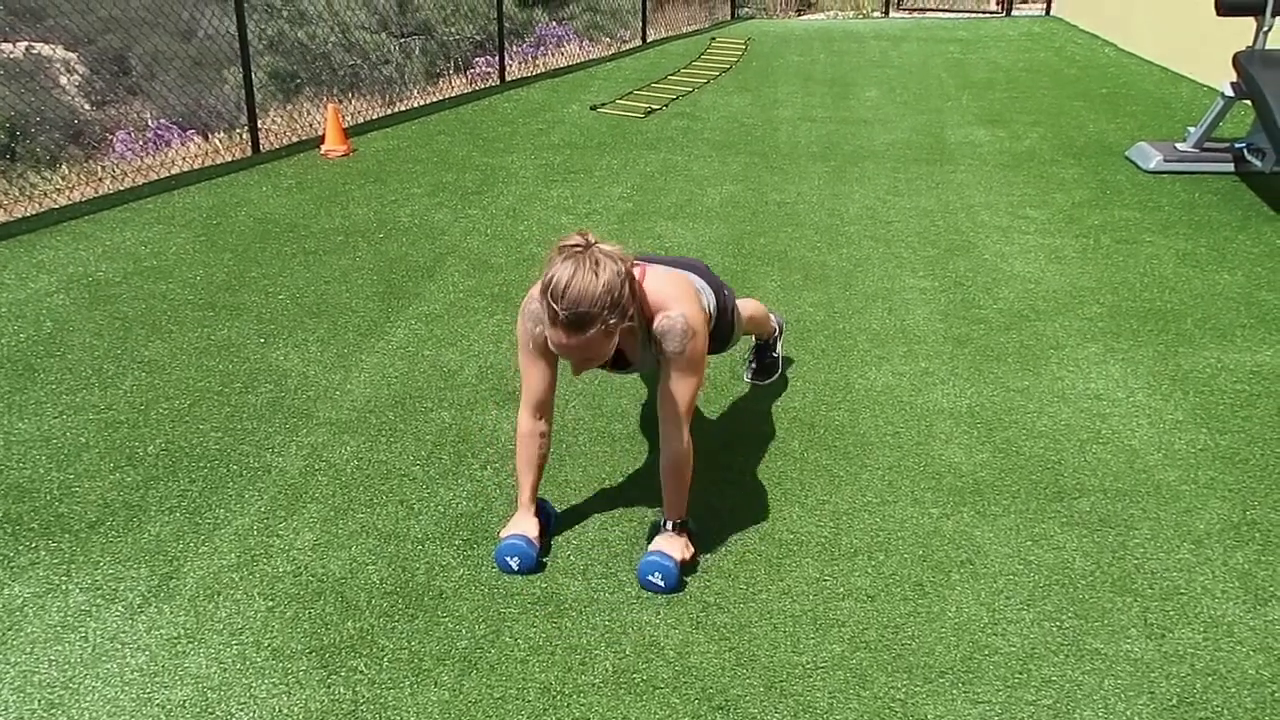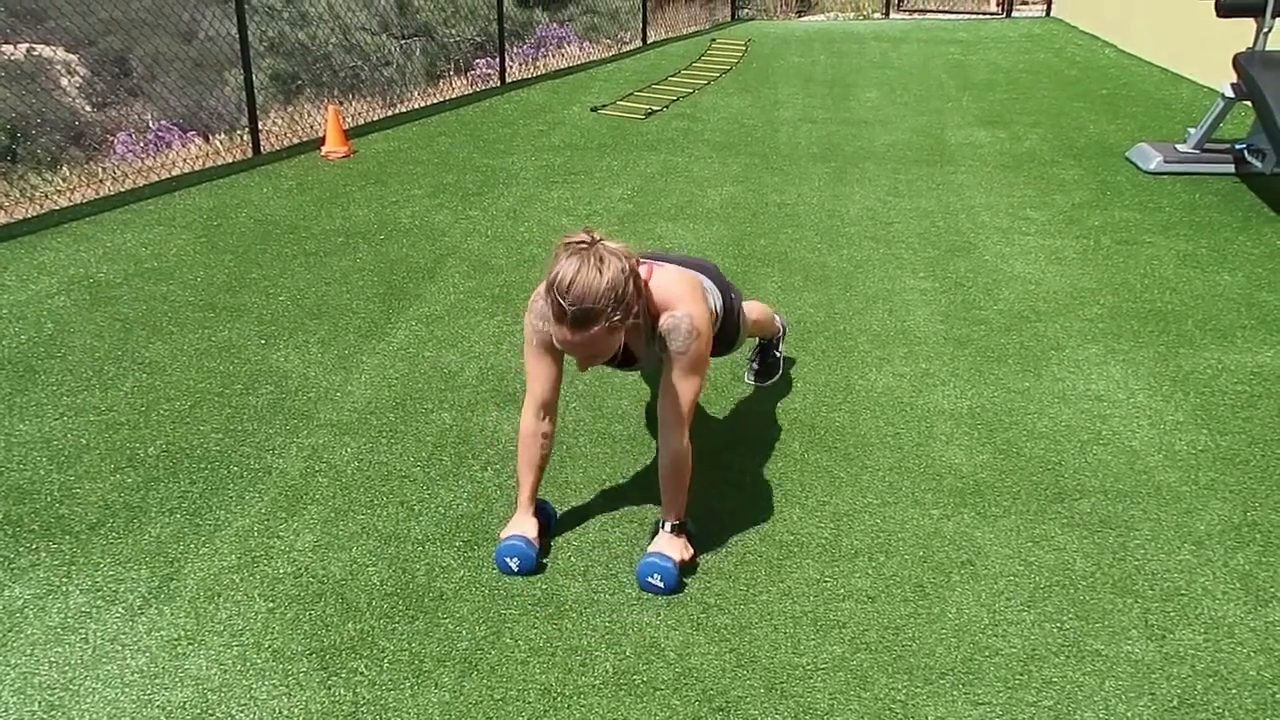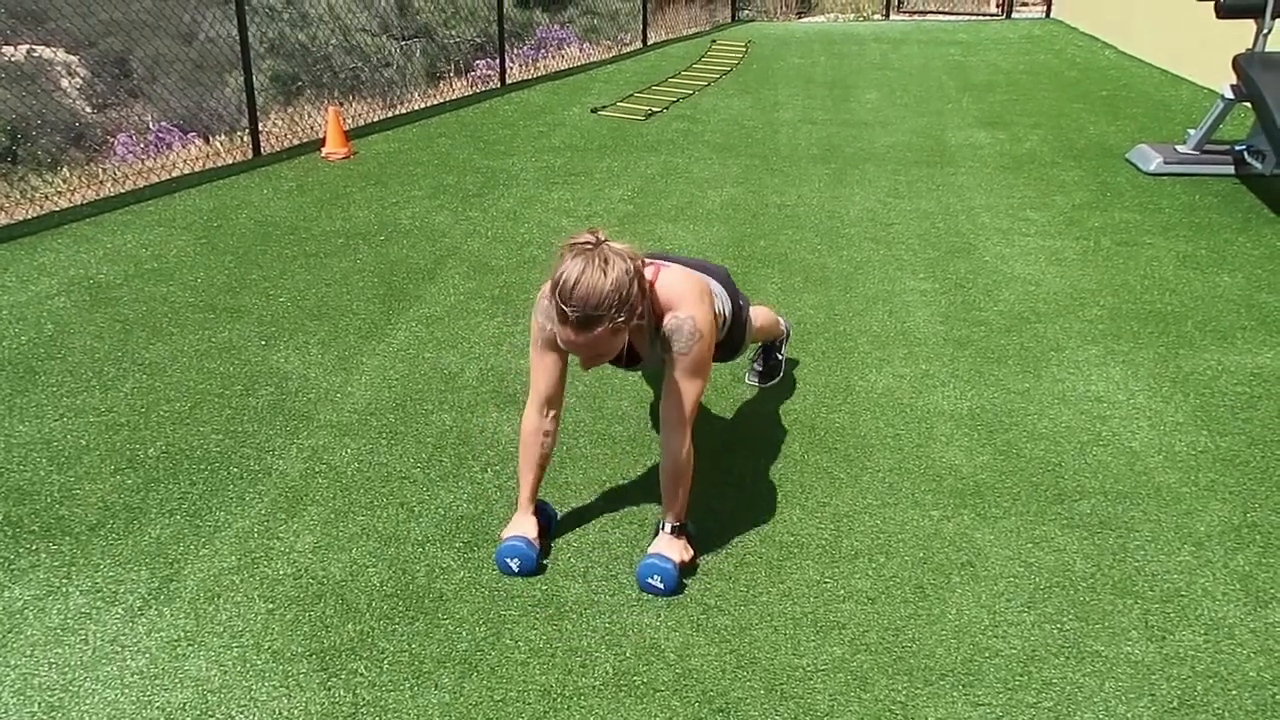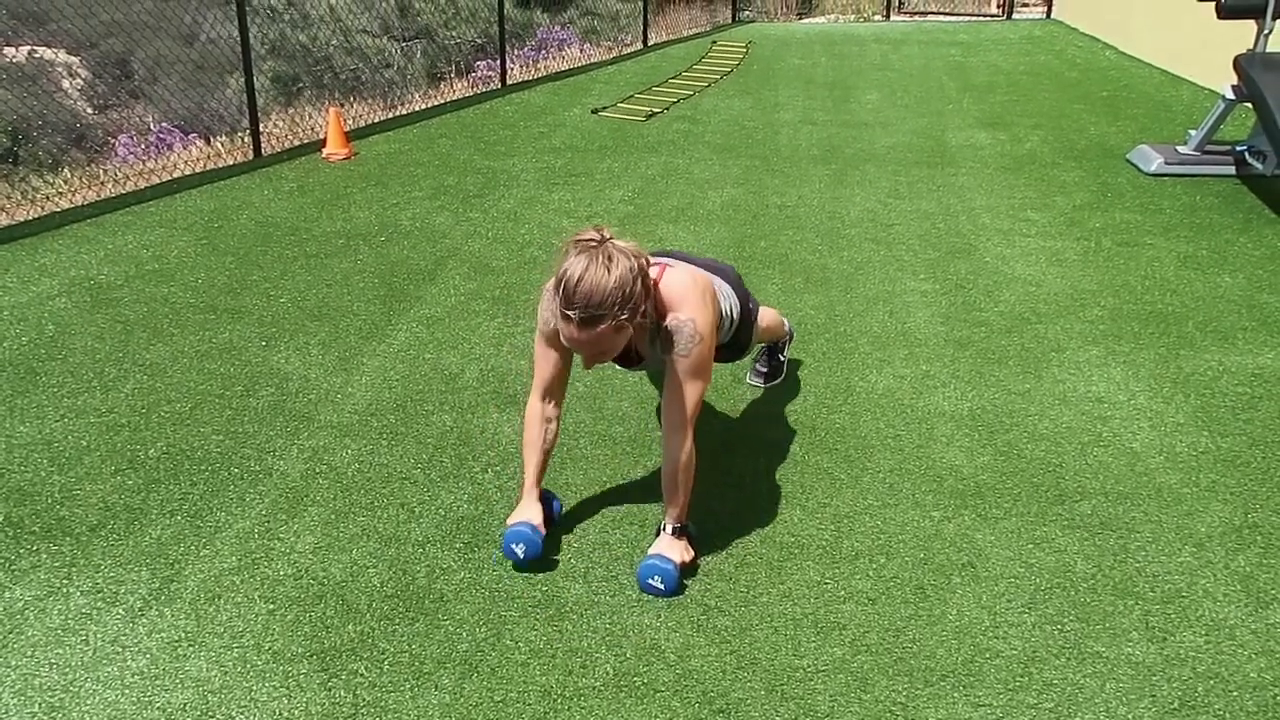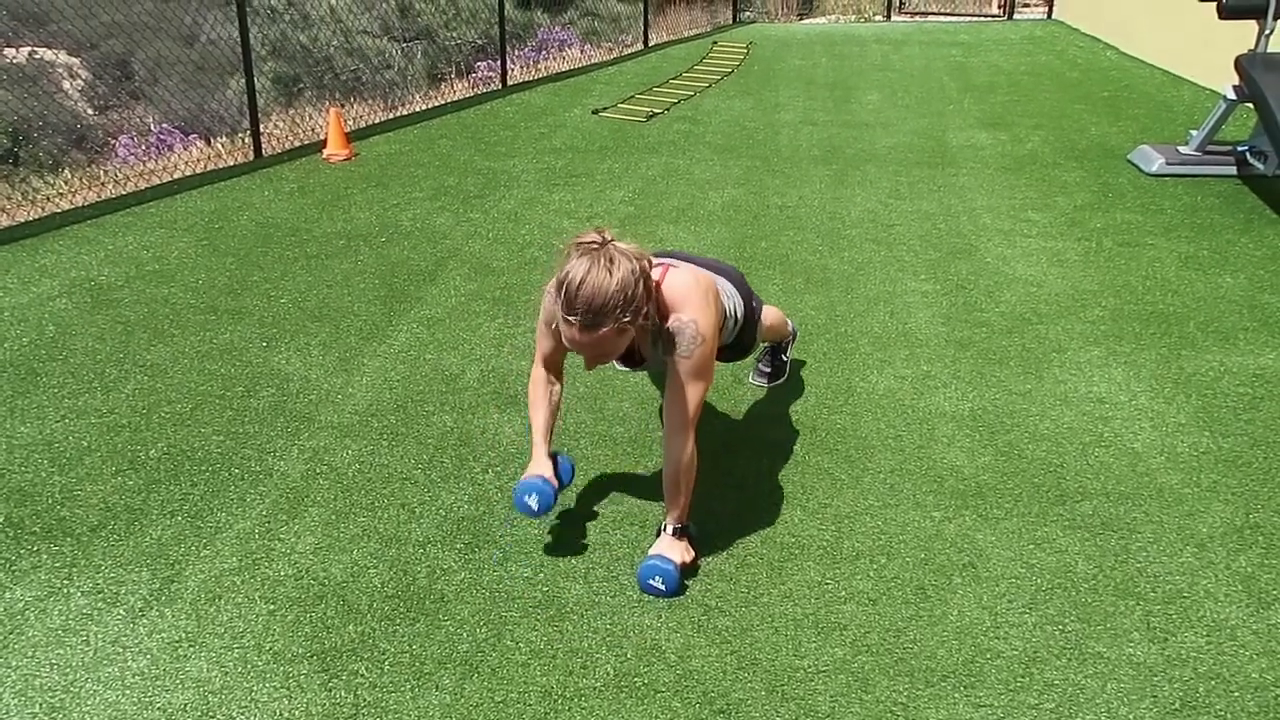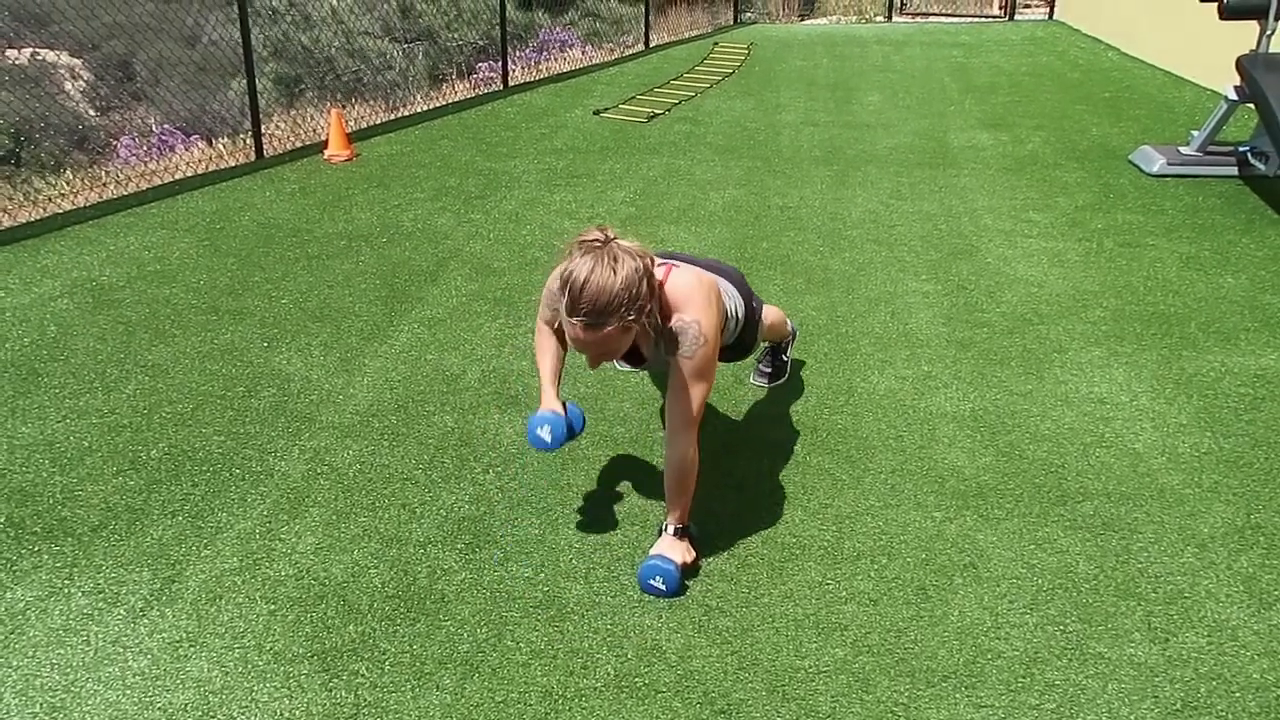
dt=0.1s
person 1, frame 1
left shoulder: (676, 317)
right shoulder: (541, 307)
left elbow: (675, 432)
right elbow: (534, 414)
left wrist: (673, 528)
right wrist: (525, 511)
left hip: (701, 292)
left knee: (738, 318)
left ankle: (770, 327)
person 1, frame 2
left shoulder: (680, 316)
right shoulder: (549, 305)
left elbow: (674, 433)
right elbow: (538, 414)
left wrist: (672, 529)
right wrist: (525, 511)
left hip: (708, 292)
left knee: (743, 321)
left ankle: (773, 329)
person 1, frame 3
left shoulder: (683, 317)
right shoulder: (557, 302)
left elbow: (676, 434)
right elbow: (543, 410)
left wrist: (673, 530)
right wrist: (525, 509)
left hip: (714, 298)
left knee: (747, 327)
left ankle: (775, 331)
person 1, frame 4
left shoulder: (685, 319)
right shoulder: (563, 298)
left elbow: (678, 435)
right elbow: (545, 399)
left wrist: (673, 532)
right wrist: (529, 497)
left hip: (723, 298)
left knee: (753, 328)
left ankle: (779, 332)
person 1, frame 5
left shoulder: (687, 319)
right shoulder: (566, 296)
left elbow: (679, 435)
right elbow: (544, 369)
left wrist: (674, 531)
right wrist: (540, 454)
left hip: (724, 296)
left knee: (759, 328)
left ankle: (782, 332)
person 1, frame 6
left shoulder: (690, 320)
right shoulder: (568, 291)
left elbow: (682, 436)
right elbow: (546, 326)
left wrist: (675, 532)
right wrist: (549, 398)
left hip: (728, 300)
left knee: (760, 326)
left ankle: (782, 333)
